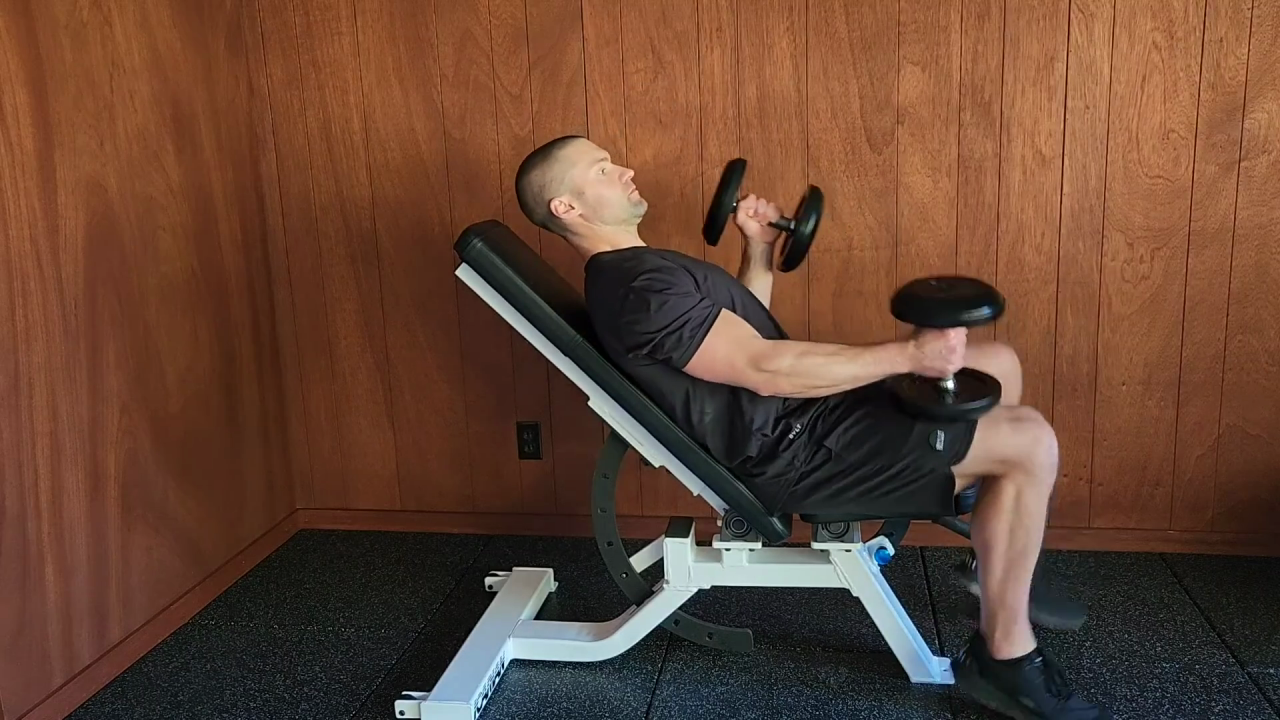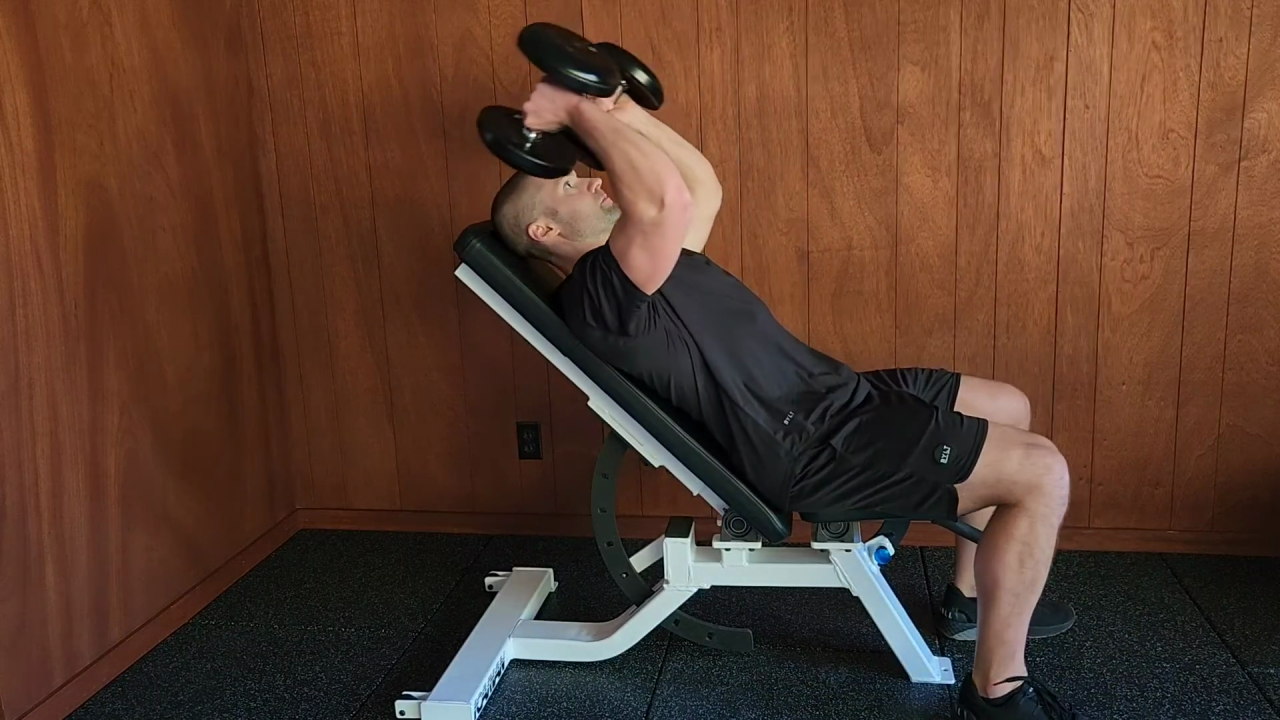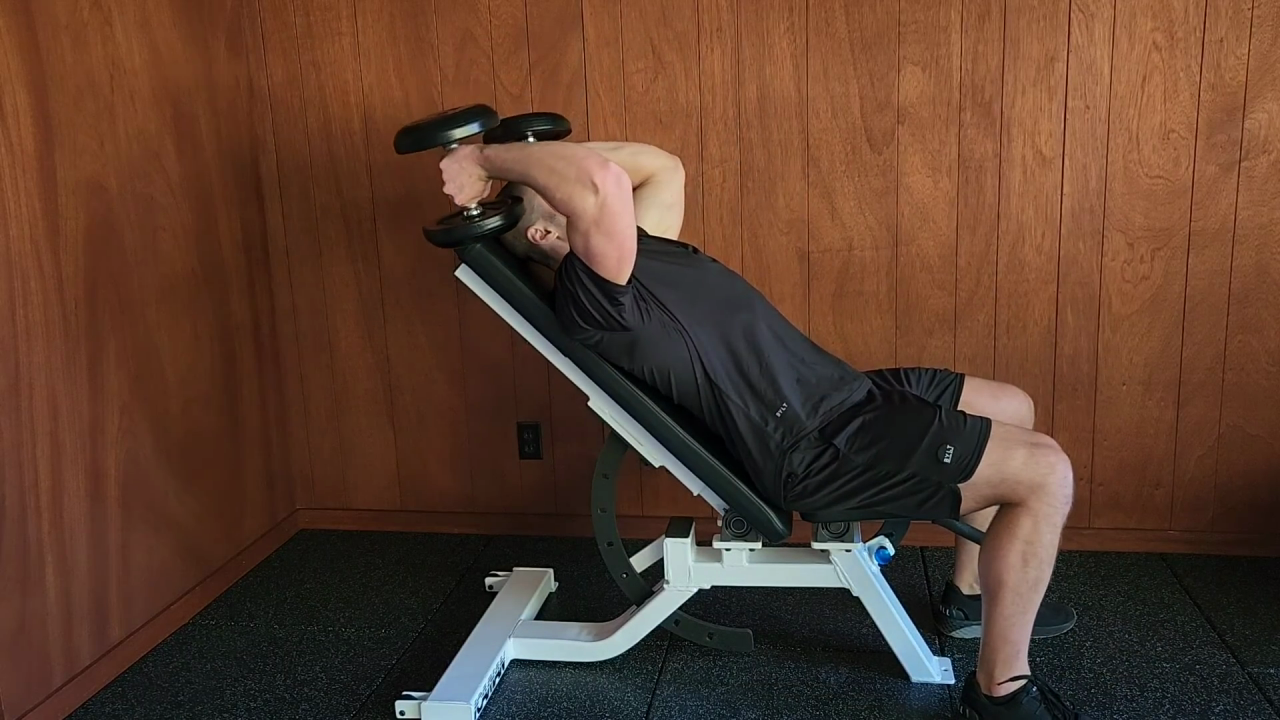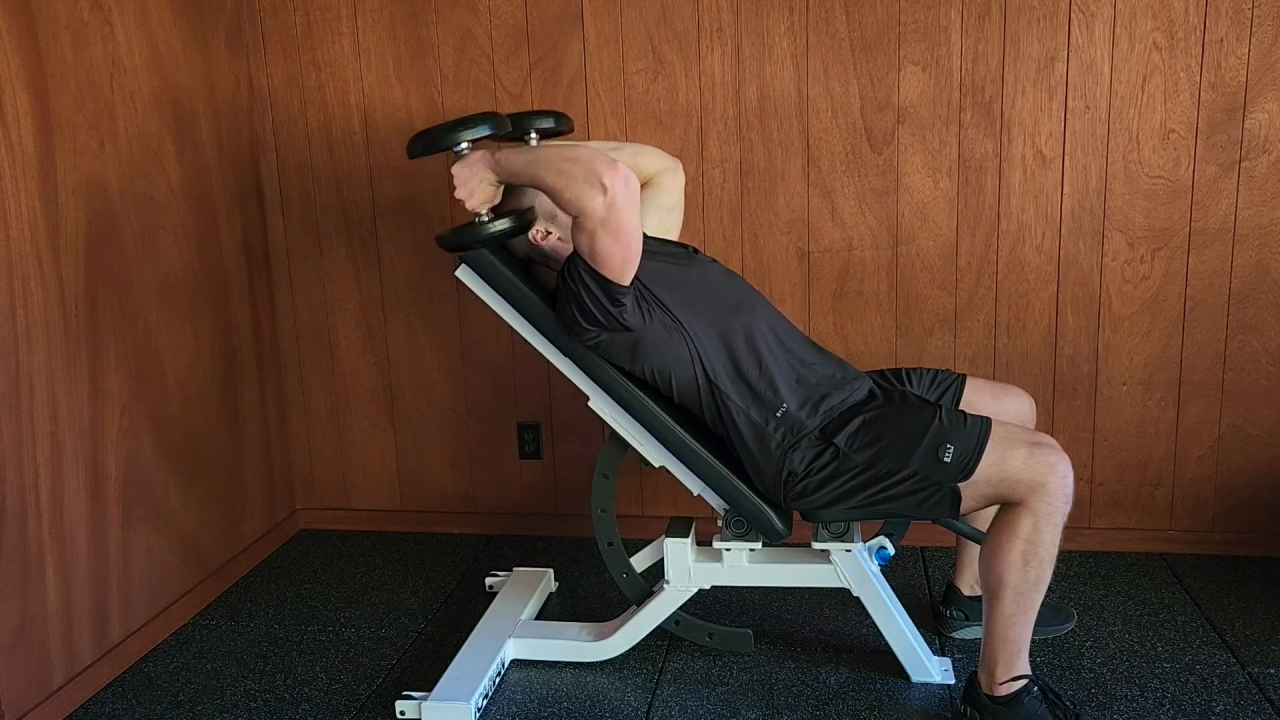
dt=1s
person 1, frame 1
left shoulder: (636, 268)
right shoulder: (633, 287)
right elbow: (767, 368)
left wrist: (757, 251)
right wrist: (912, 356)
left hip: (792, 410)
right hip: (790, 450)
left knee: (998, 368)
right knee: (1031, 446)
left ankle: (999, 586)
right ankle: (1004, 658)
person 1, frame 2
left shoulder: (634, 260)
right shoulder: (599, 290)
left elbow: (702, 190)
right elbow: (667, 197)
left wrist: (619, 111)
right wrist: (577, 110)
left hip: (828, 396)
right hip: (812, 446)
left knee: (1009, 408)
right knee: (1041, 473)
left ankle: (972, 596)
person 1, frame 3
left shoulder: (627, 250)
right shoulder: (591, 294)
left elbow: (664, 168)
right elbow: (601, 179)
left wrist: (535, 155)
right wrist: (490, 158)
left hip: (836, 395)
right hip: (814, 444)
left knee: (1011, 409)
right knee: (1044, 473)
left ankle: (969, 596)
person 1, frame 4
left shoulder: (625, 255)
right shoulder: (592, 294)
left elbow: (665, 170)
right elbow: (611, 182)
left wrist: (550, 153)
right wrist: (501, 163)
left hip: (835, 394)
right hip: (813, 445)
left knee: (1013, 410)
right knee: (1044, 472)
left ankle: (972, 596)
